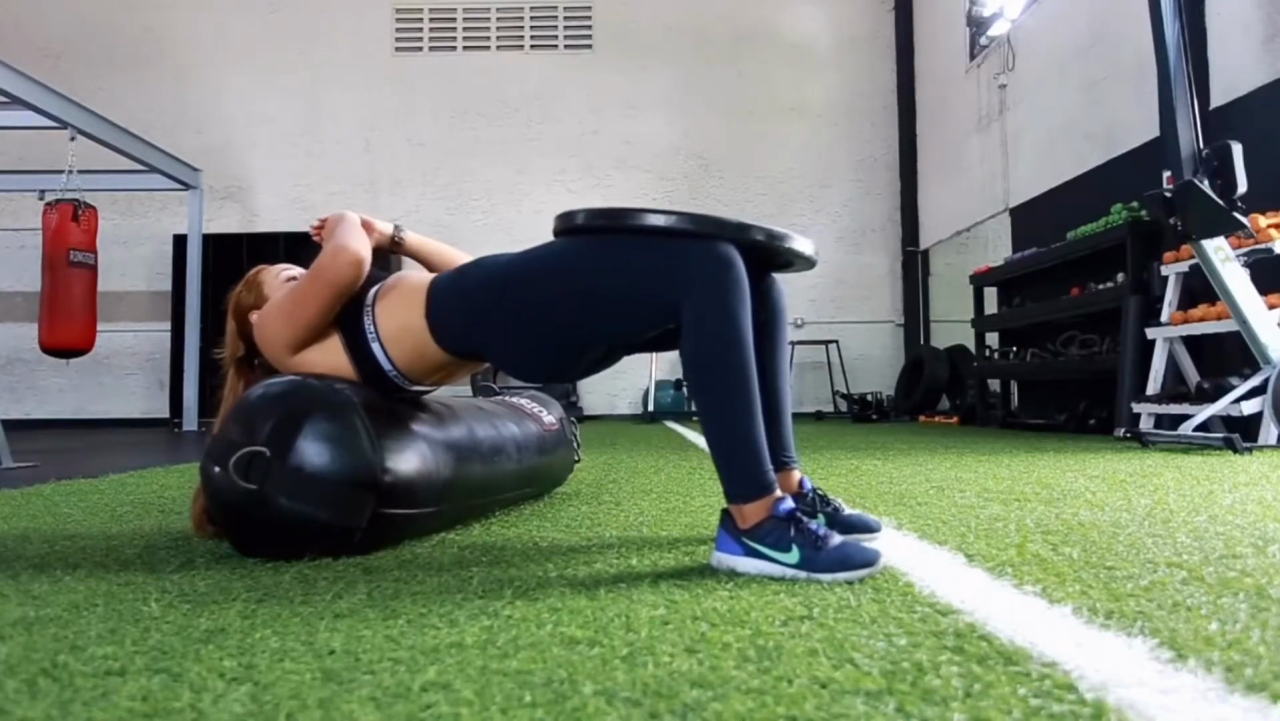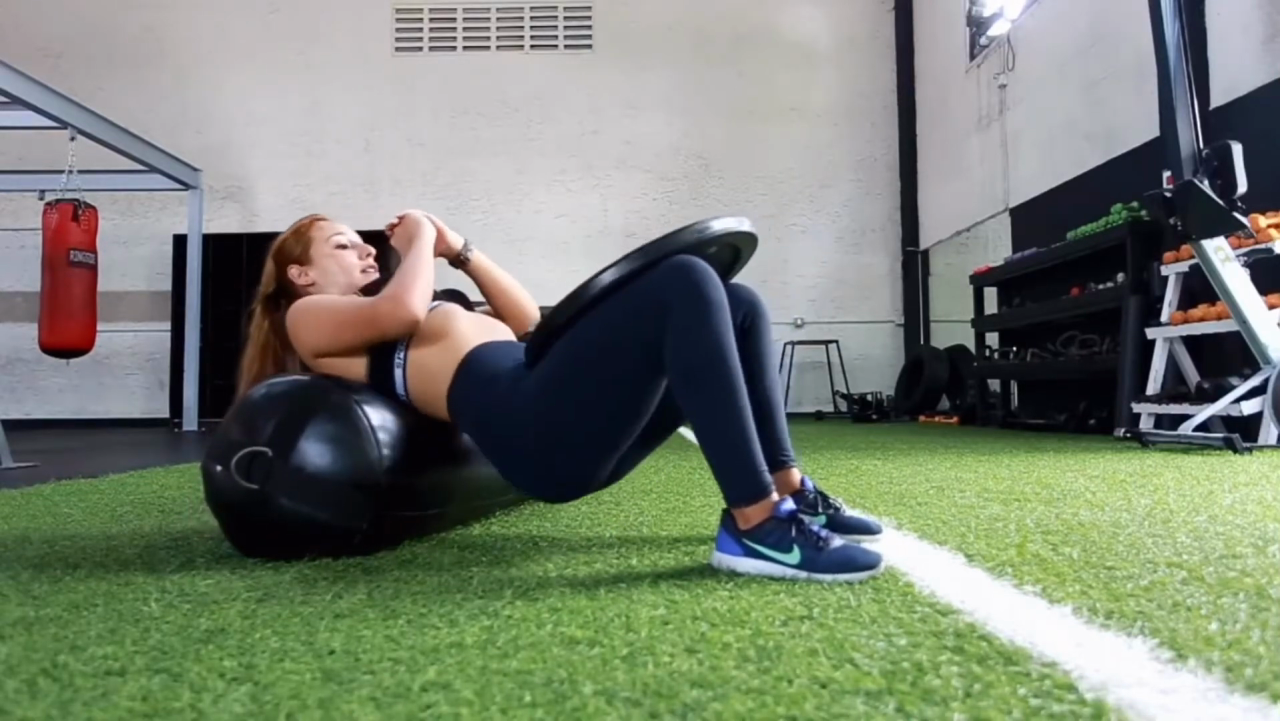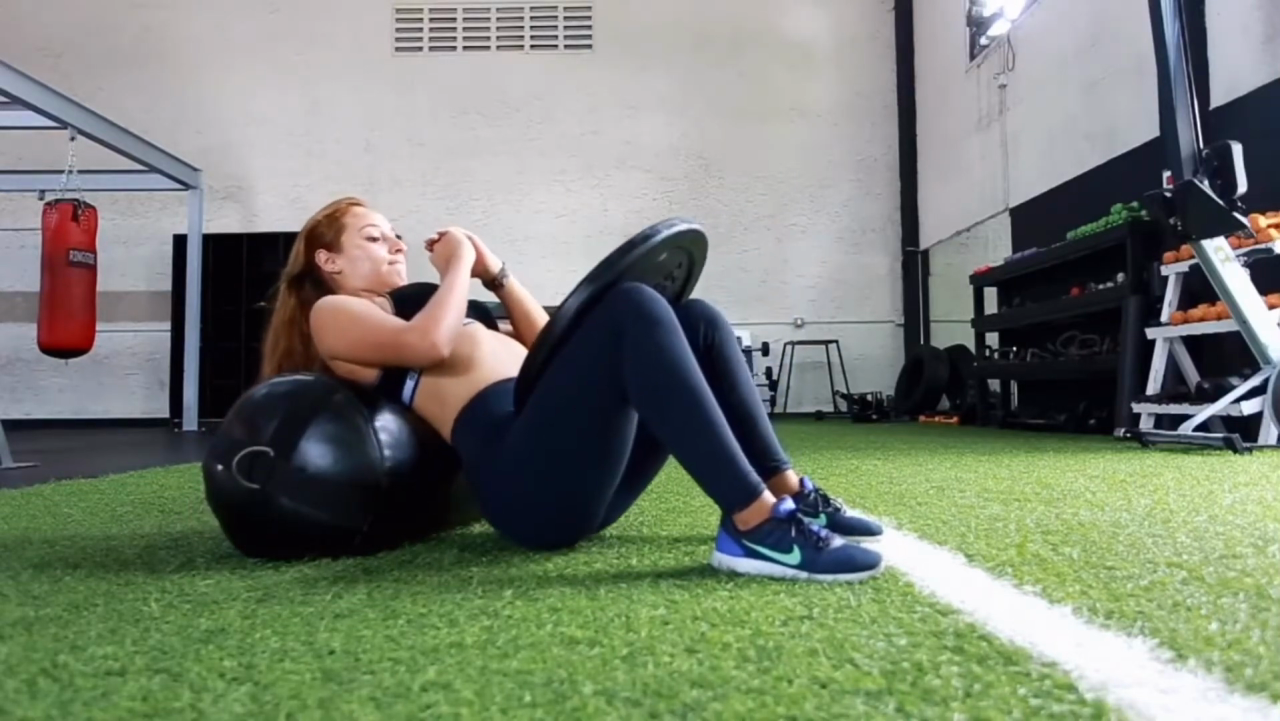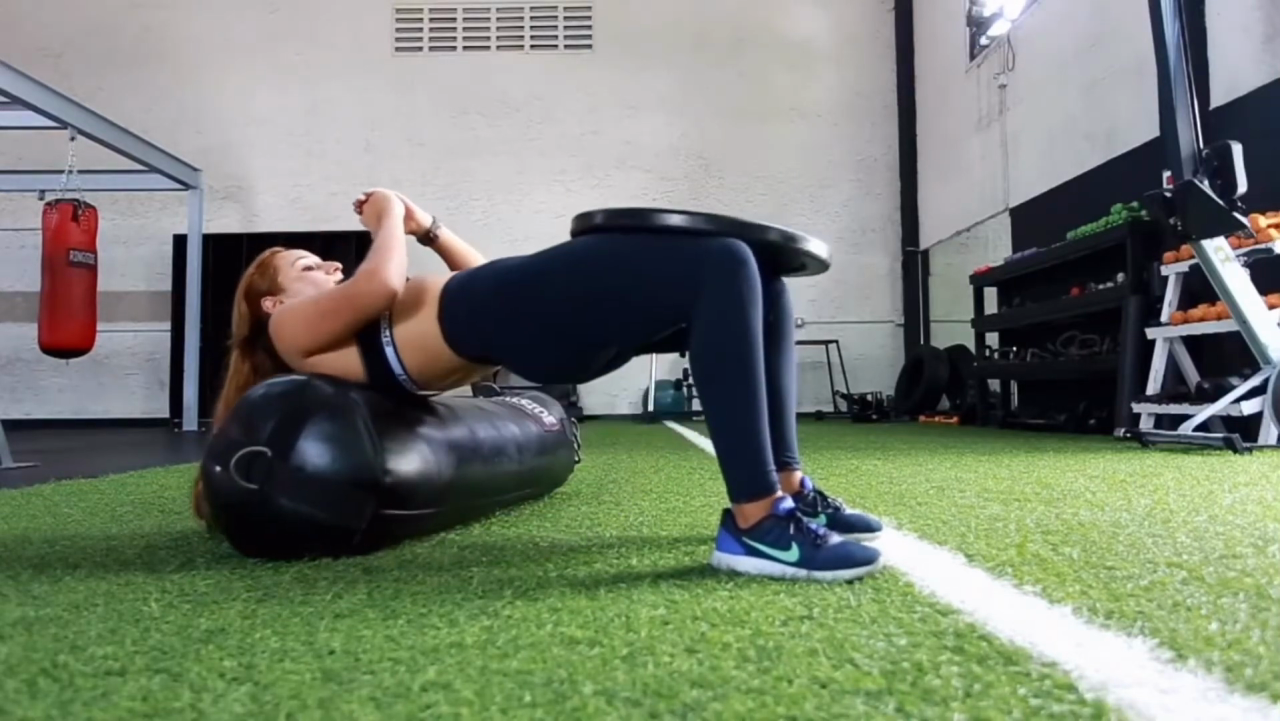
dt=0.7s
person 1, frame 1
left shoulder: (382, 340)
right shoulder: (282, 334)
left elbow: (464, 269)
right elbow: (344, 260)
left wrist: (393, 237)
right wrist: (348, 229)
left hip: (545, 318)
right hip: (515, 312)
left knee: (747, 282)
right knee: (708, 267)
left ankle: (785, 489)
right ankle: (756, 526)
person 1, frame 2
left shoulder: (384, 324)
right shoulder: (308, 318)
left elbow: (525, 318)
right elbow: (400, 310)
left wrist: (456, 248)
right wrist: (419, 245)
left hip: (573, 418)
right hip: (537, 423)
left knee: (737, 305)
right knee: (684, 284)
left ankle: (788, 490)
right ankle: (758, 527)
person 1, frame 3
left shoulder: (405, 316)
right shoulder: (333, 315)
left elbow: (542, 347)
right elbow: (429, 345)
left wrist: (493, 271)
right wrist: (458, 267)
left hip: (583, 464)
right hip: (530, 473)
left knee: (698, 321)
right knee: (634, 310)
left ankle: (788, 494)
right ankle: (756, 528)
person 1, frame 4
left shoulder: (374, 331)
right shoulder: (294, 330)
left elbow: (479, 276)
right elbow: (381, 284)
left wrist: (426, 228)
right wrist: (389, 220)
left hip: (559, 325)
right hip: (527, 315)
left knee: (761, 283)
right knee: (723, 267)
left ankle: (787, 488)
right ankle: (758, 524)
